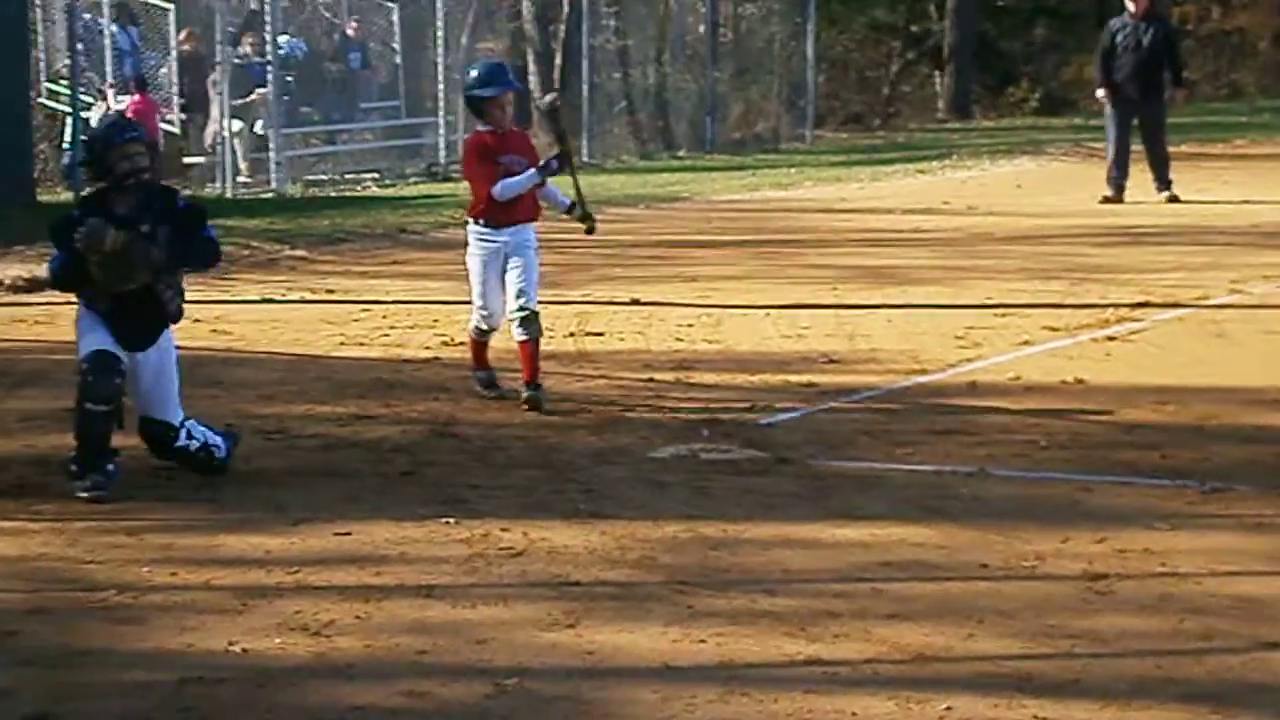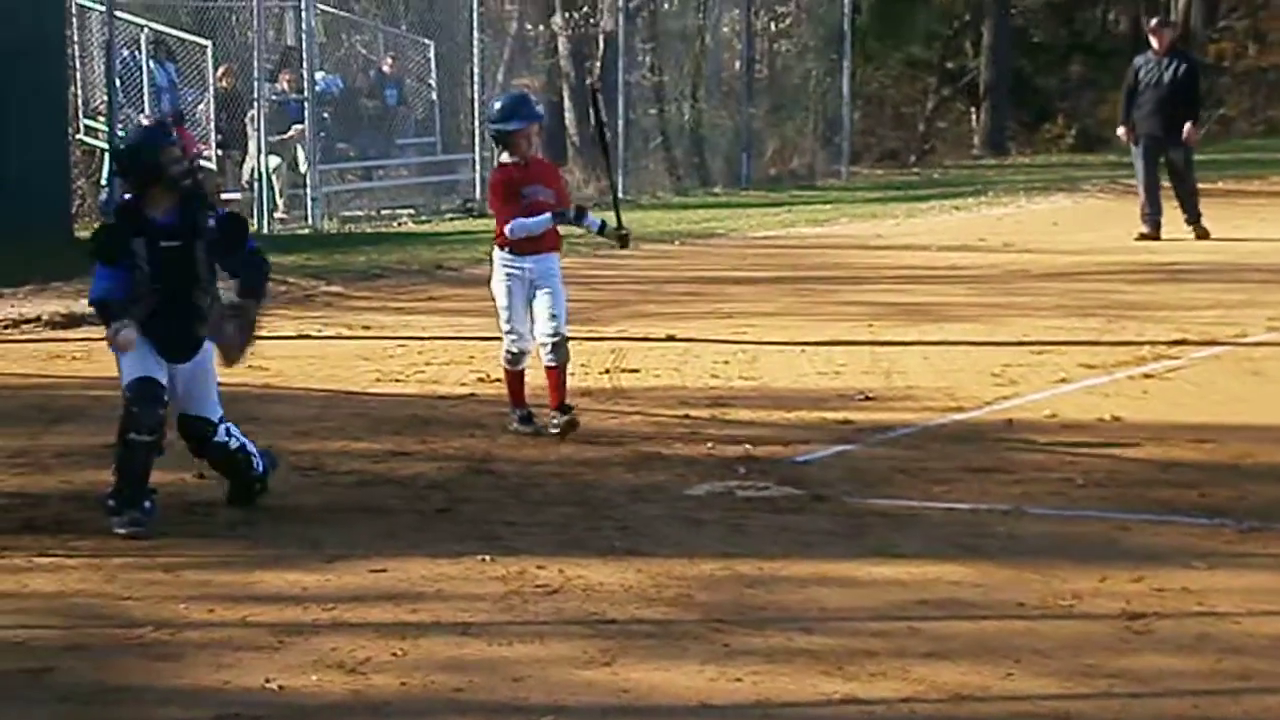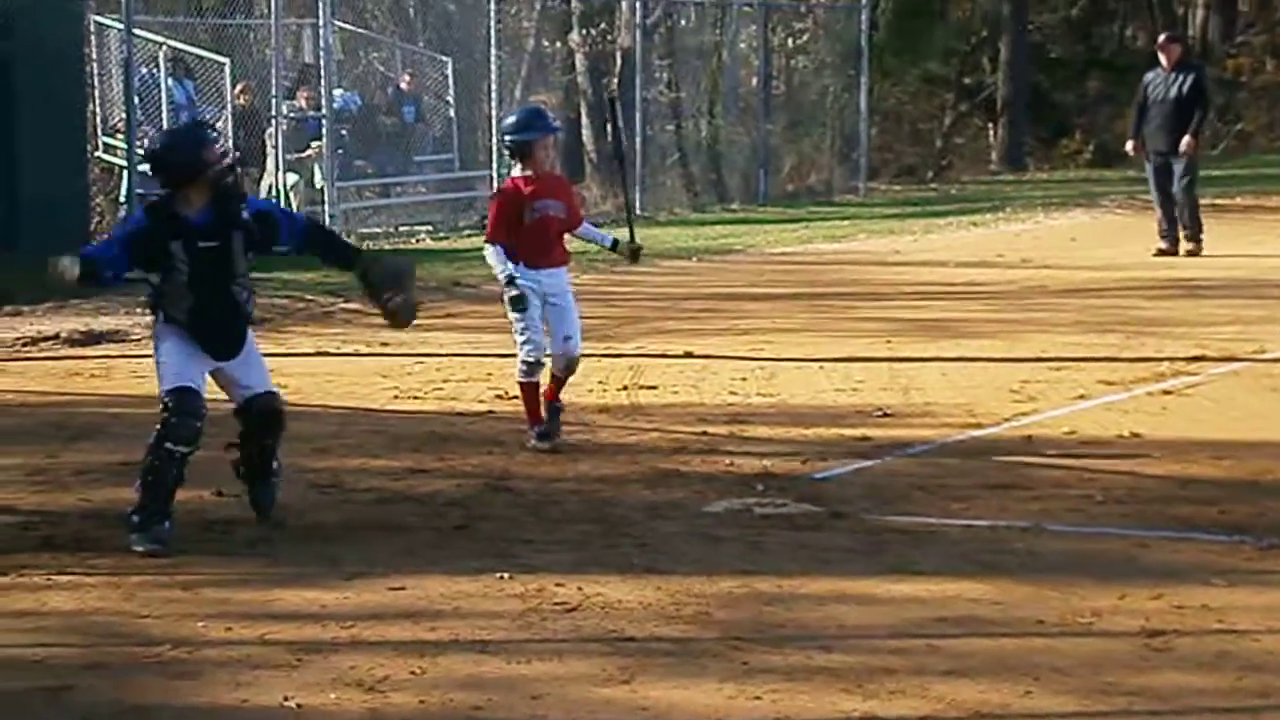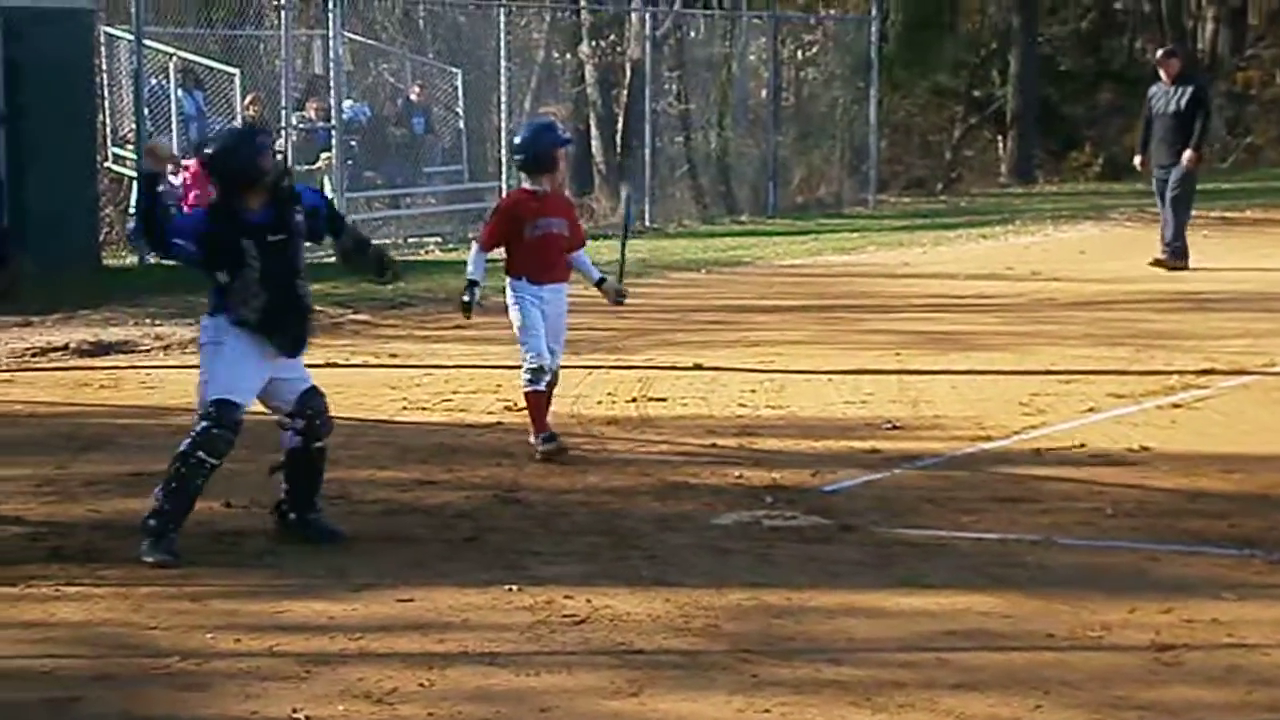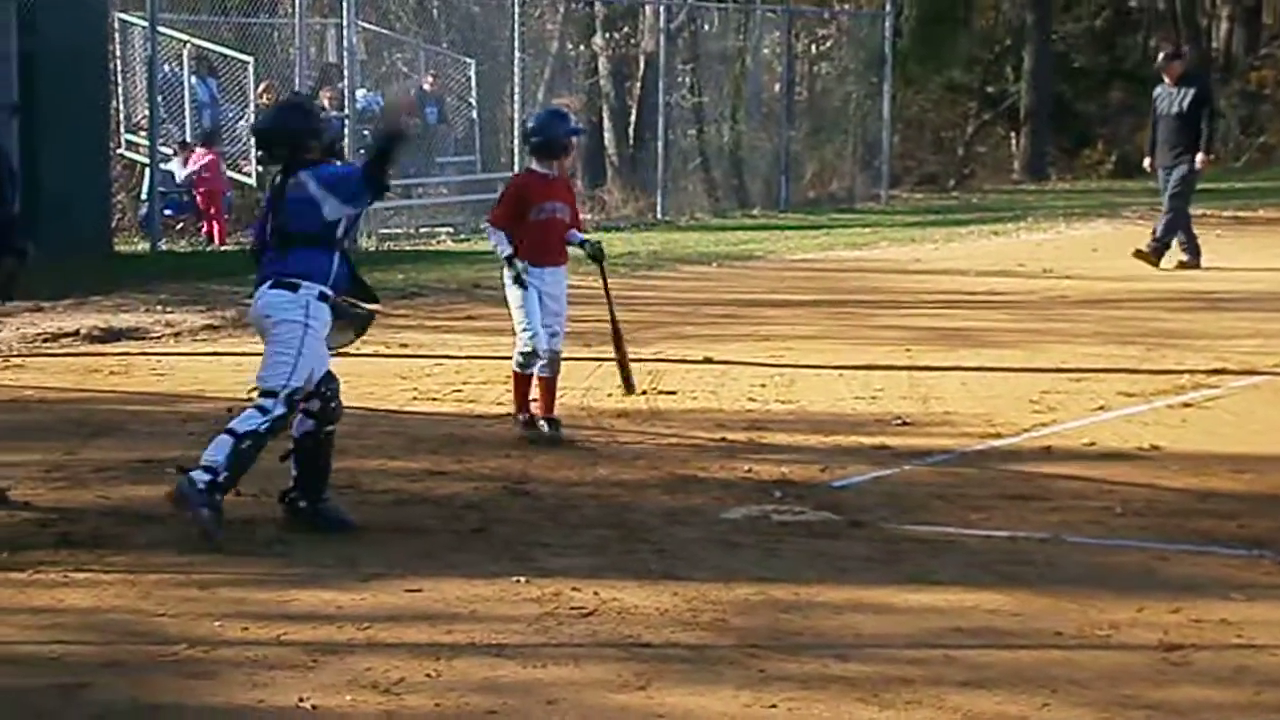
dt=0.2s
person 1, frame 1
left shoulder: (172, 209)
right shoulder: (88, 216)
left elbow: (209, 252)
right elbow: (64, 276)
left wrist: (160, 261)
right wrist: (83, 258)
left hip: (154, 327)
right hip: (101, 318)
left knee: (166, 433)
right knee: (100, 375)
left ankle: (217, 446)
right ankle: (92, 467)
person 1, frame 2
left shoulder: (205, 217)
right shoulder: (123, 228)
left elbow: (252, 263)
right elbow: (106, 290)
left wrist: (246, 305)
right wrist: (118, 324)
left hip: (191, 336)
right hip: (141, 336)
left knee: (205, 427)
right knee: (145, 405)
left ankle: (255, 468)
right ankle: (129, 502)
person 1, frame 3
left shoulder: (241, 211)
right shoulder: (152, 223)
left elbow: (302, 230)
right elbow: (108, 255)
left wrist: (359, 263)
right wrist: (77, 267)
left hip: (233, 332)
right hip: (181, 334)
left knee: (265, 410)
right knee: (183, 417)
left ankle: (258, 474)
right ankle: (149, 519)
person 1, frame 4
left shoulder: (294, 206)
right shoulder: (215, 221)
left elbow: (327, 215)
right elbow: (160, 237)
left wrist: (364, 252)
right wrist: (151, 179)
left hip: (279, 340)
right hip: (232, 337)
left knee: (312, 416)
right knee: (218, 427)
left ankle: (297, 511)
right ankle: (161, 526)
person 1, frame 5
left shoulder: (288, 187)
right shoulder: (315, 180)
right elbow: (364, 183)
right wrist: (390, 134)
left hip: (291, 300)
right hip: (299, 302)
left knee: (322, 398)
right knee: (278, 401)
left ankle: (305, 500)
right ankle: (205, 483)
person 2, frame 1
left shoulder: (522, 141)
right shoulder: (474, 146)
left elbow: (539, 183)
right elbow: (498, 191)
left wrist: (570, 208)
right wrist: (541, 171)
left hip: (521, 235)
right hip: (486, 236)
left knee: (525, 308)
right knee: (488, 313)
left ankle: (532, 384)
right ankle: (481, 369)
person 2, frame 2
left shoulder: (547, 169)
right shoulder: (500, 178)
left elbow: (563, 210)
right elbow: (513, 227)
left wrist: (602, 228)
right wrist: (557, 217)
left hip: (546, 263)
right hip: (511, 265)
left knee: (554, 334)
right knee: (517, 340)
left ankle: (558, 410)
right ankle: (518, 410)
person 2, frame 3
left shoulder: (559, 184)
right shoulder: (509, 193)
left elbow: (575, 225)
right elbow: (492, 246)
left wrist: (615, 244)
right wrist: (509, 284)
left hip: (557, 278)
right hip: (524, 279)
left knee: (569, 350)
right knee: (531, 352)
left ankle: (551, 402)
right ankle: (536, 426)
person 2, frame 4
left shoulder: (563, 203)
right shoulder: (513, 204)
left elbow: (574, 250)
right elbow: (481, 246)
left wrist: (601, 282)
right wrist: (472, 286)
left hip: (556, 292)
right hip: (524, 291)
left knee: (551, 364)
right knee: (536, 360)
left ankle: (540, 425)
right ankle: (542, 434)
person 2, frame 5
left shoulder: (565, 186)
right shoulder: (521, 184)
right elbow: (495, 227)
left wrist: (585, 243)
right wrist: (511, 260)
left hip: (556, 275)
right hip: (524, 275)
left knee: (552, 347)
right knee: (531, 343)
left ankle: (547, 416)
right ankle: (523, 414)
person 3, frame 1
left shoulder: (1161, 25)
right shoulder: (1115, 26)
left elbow: (1172, 55)
right elbow: (1102, 55)
left wrist: (1178, 85)
right wrist: (1102, 85)
left hip: (1151, 96)
right hip: (1119, 96)
left knee: (1157, 144)
right knee: (1117, 144)
left ankle: (1164, 187)
right ankle: (1115, 189)
person 3, frame 2
left shoulder: (1186, 62)
right shoulder: (1139, 63)
left elbow: (1194, 94)
right elbow: (1127, 93)
left wrist: (1192, 121)
right wrist: (1124, 123)
left hip: (1176, 132)
right hip: (1143, 132)
left knee: (1184, 179)
right knee: (1146, 181)
left ankle: (1194, 221)
right ankle: (1150, 225)
person 3, frame 3
left shoulder: (1194, 75)
right shoulder: (1150, 78)
left elbow: (1202, 108)
right elbow: (1139, 109)
left wrist: (1192, 135)
right wrist: (1133, 137)
left hip: (1182, 147)
right hip: (1154, 147)
left knee: (1183, 192)
right knee: (1161, 197)
left ankle: (1193, 238)
right ankle: (1168, 241)
person 3, frame 4
left shoulder: (1194, 88)
right shoulder: (1154, 91)
left elbow: (1203, 121)
right elbow: (1146, 123)
left wrist: (1194, 149)
right wrist: (1141, 152)
left hip: (1184, 159)
right hip: (1159, 160)
left knee: (1175, 203)
right knee: (1166, 208)
left ankle: (1171, 254)
right ankle: (1178, 256)
person 3, frame 5
left shoulder: (1198, 88)
right shoulder: (1159, 92)
left elbow: (1208, 121)
left wrist: (1204, 151)
right wrist: (1150, 154)
left hip: (1187, 160)
right hip: (1164, 160)
left knee: (1174, 203)
right knee: (1177, 208)
left ankle: (1155, 249)
right ankle: (1191, 253)
